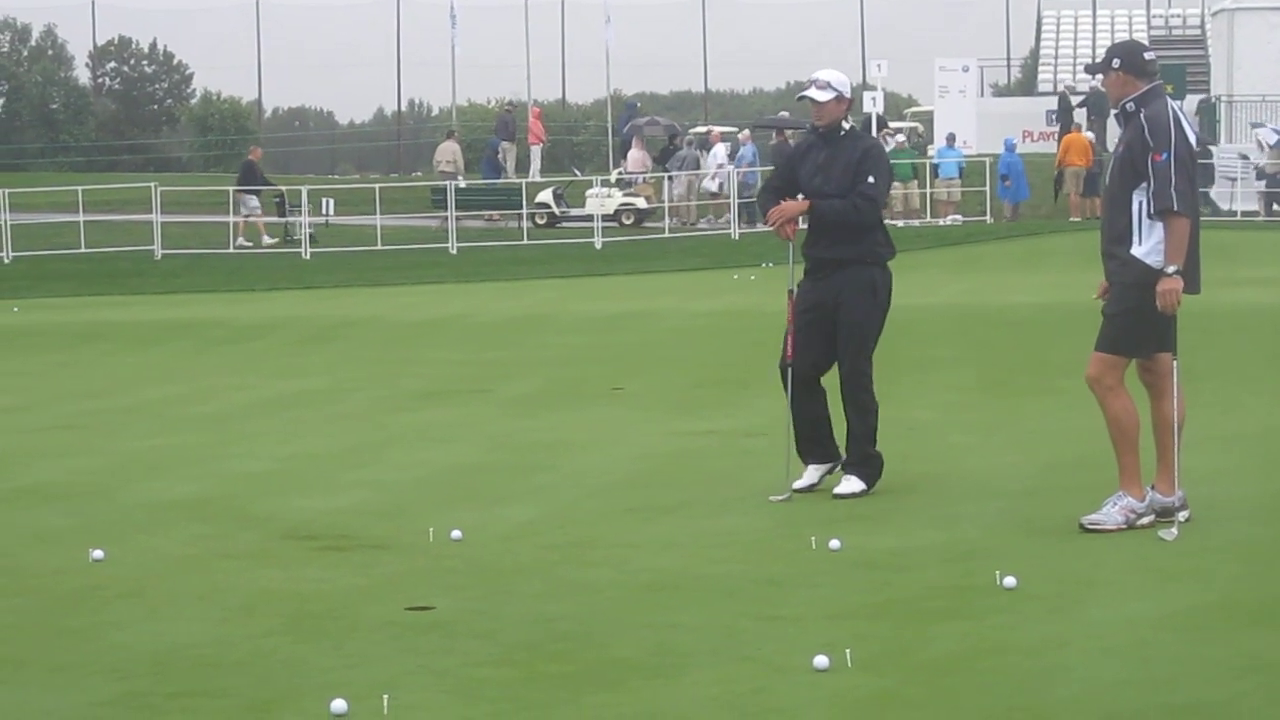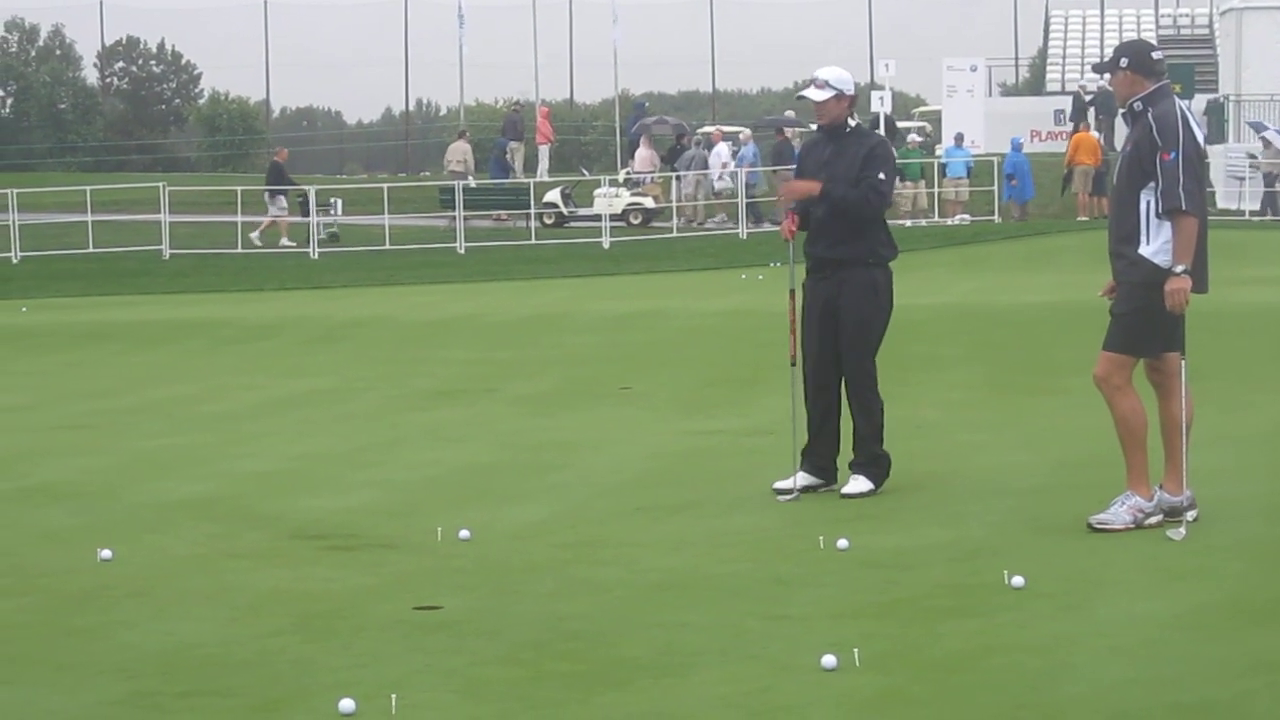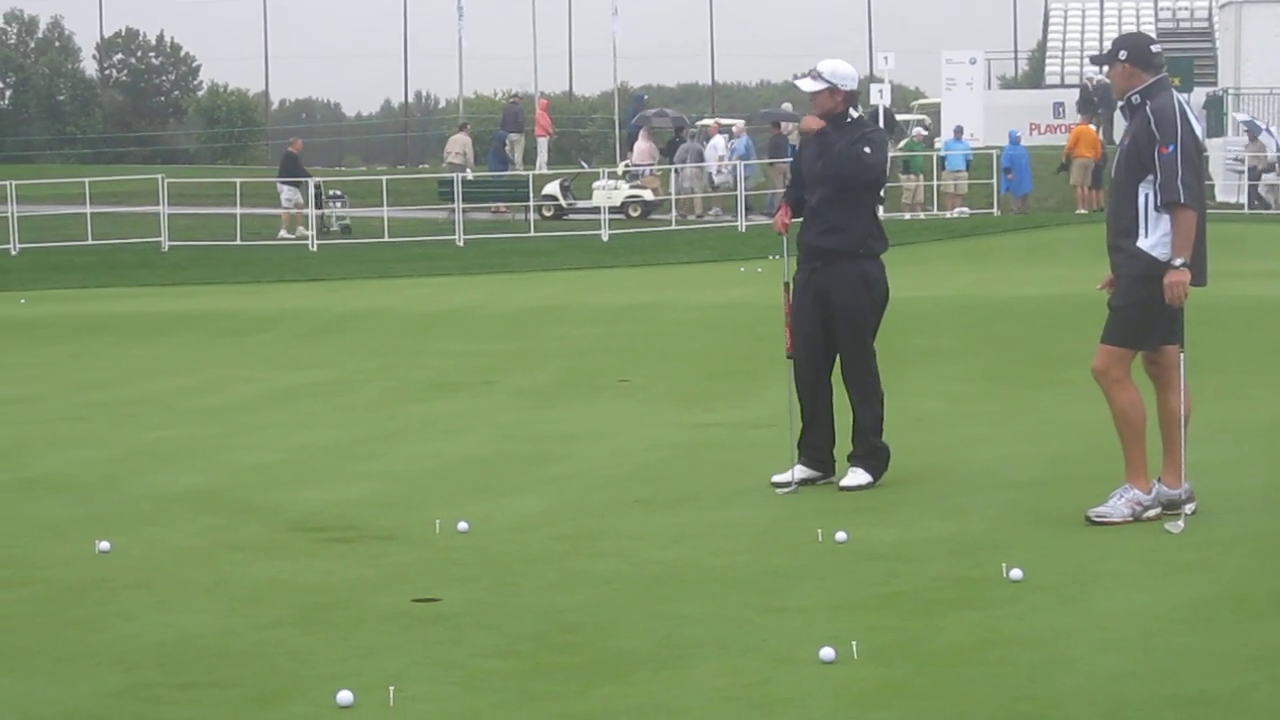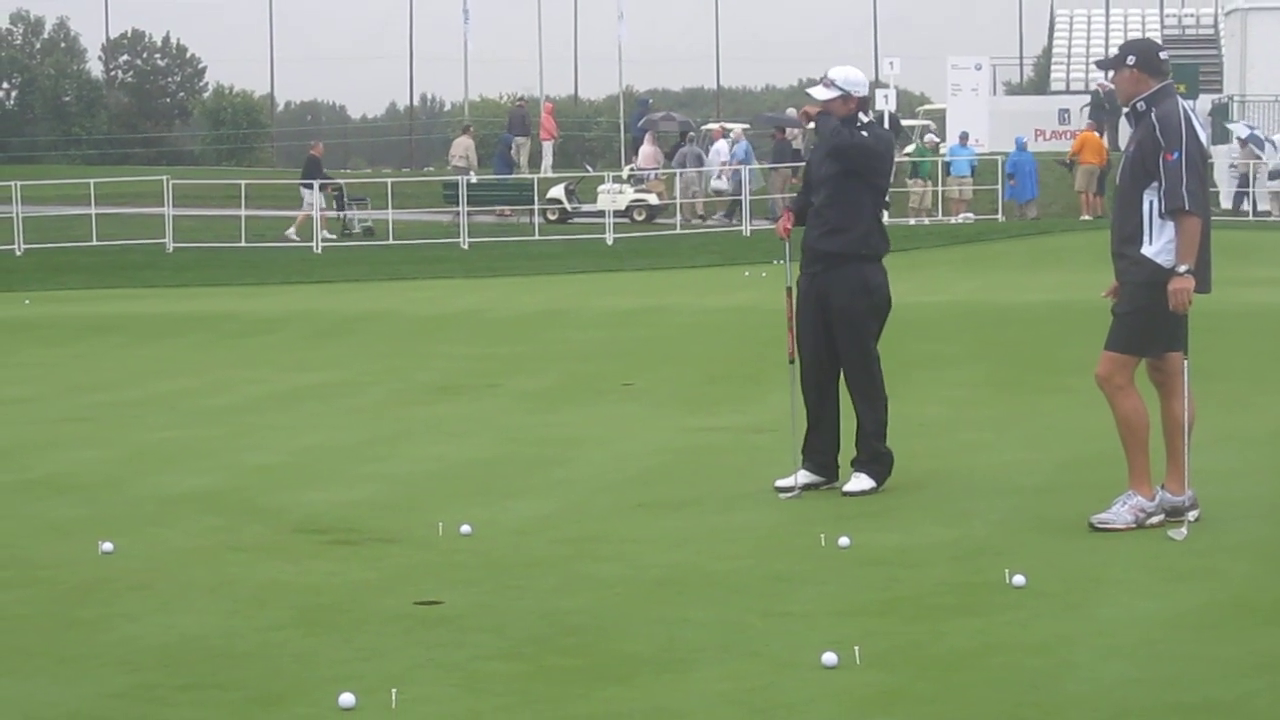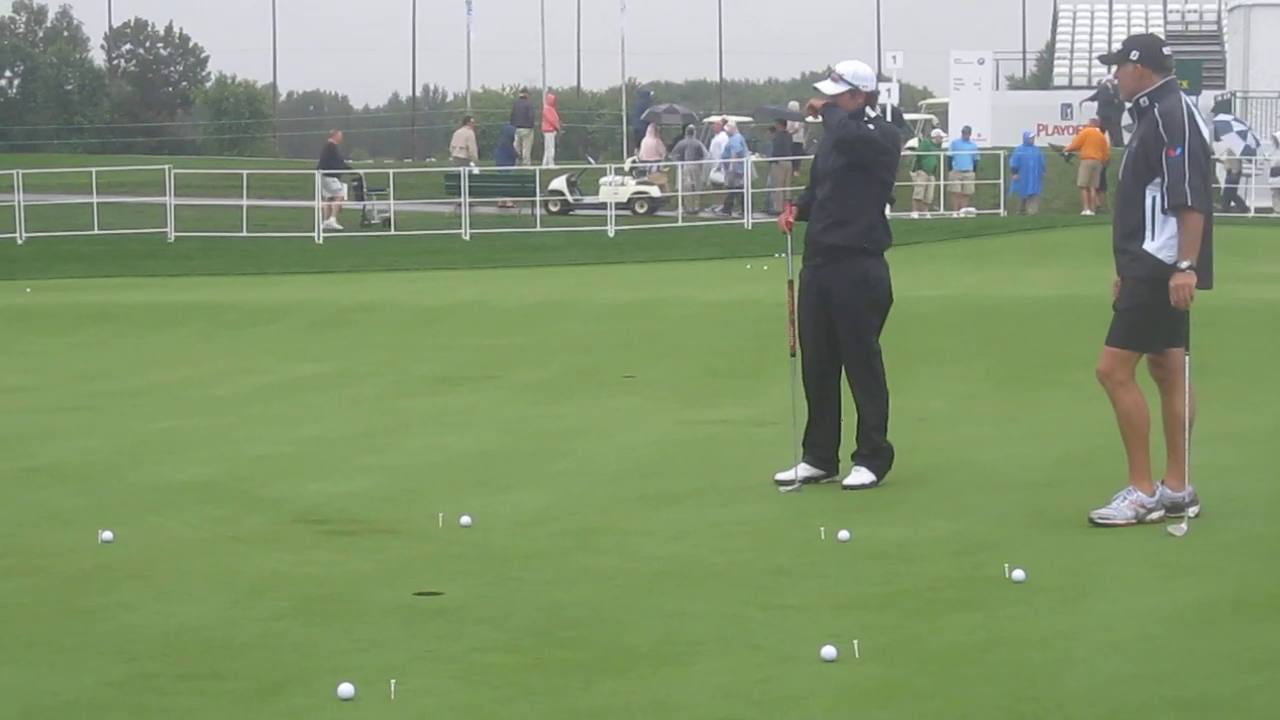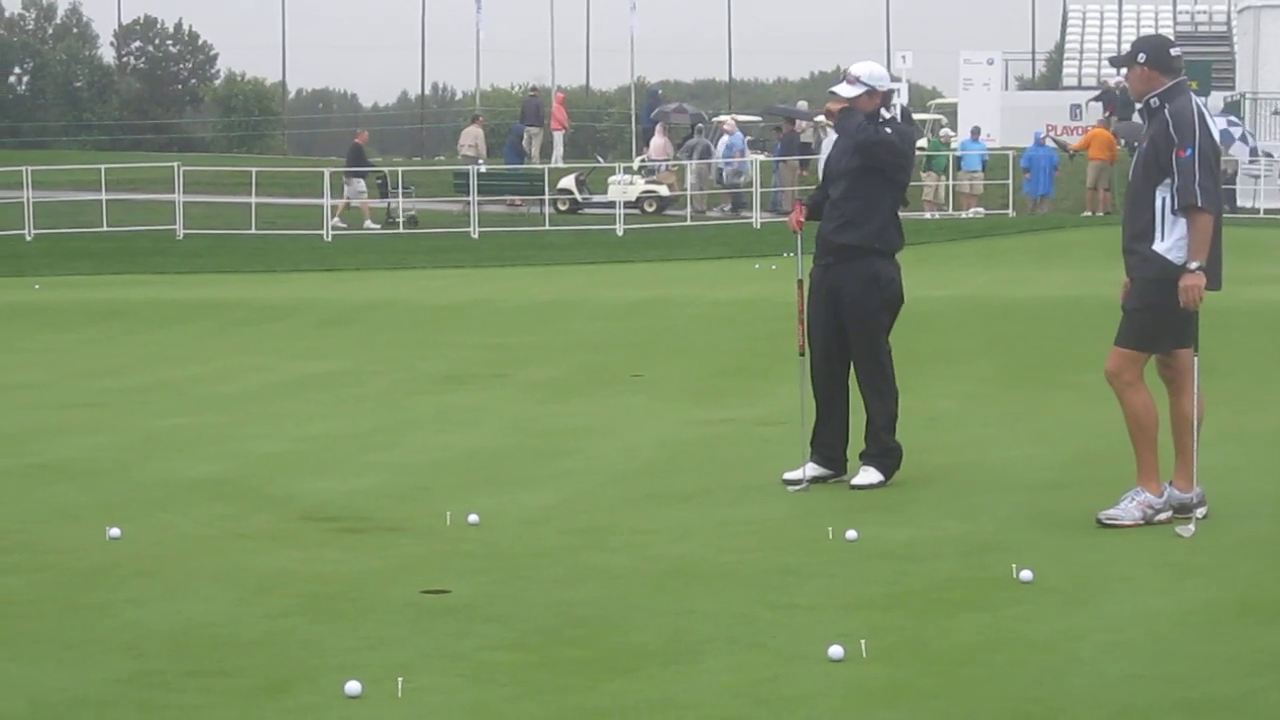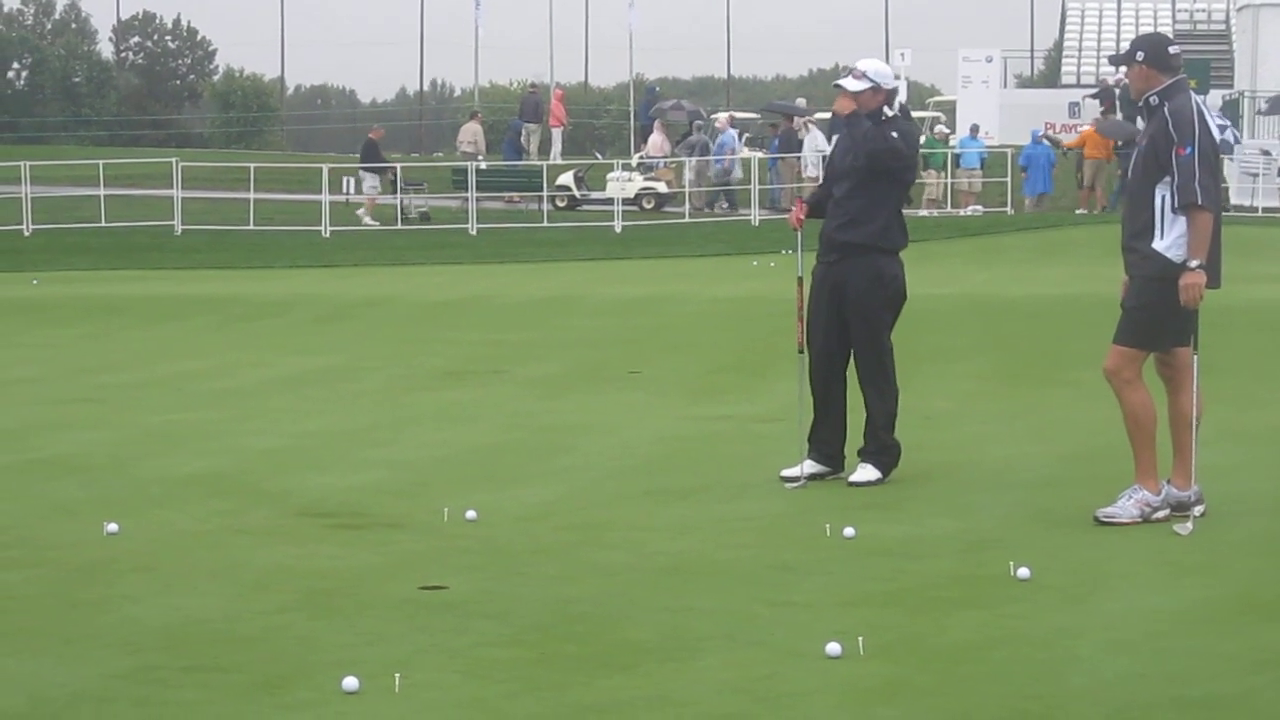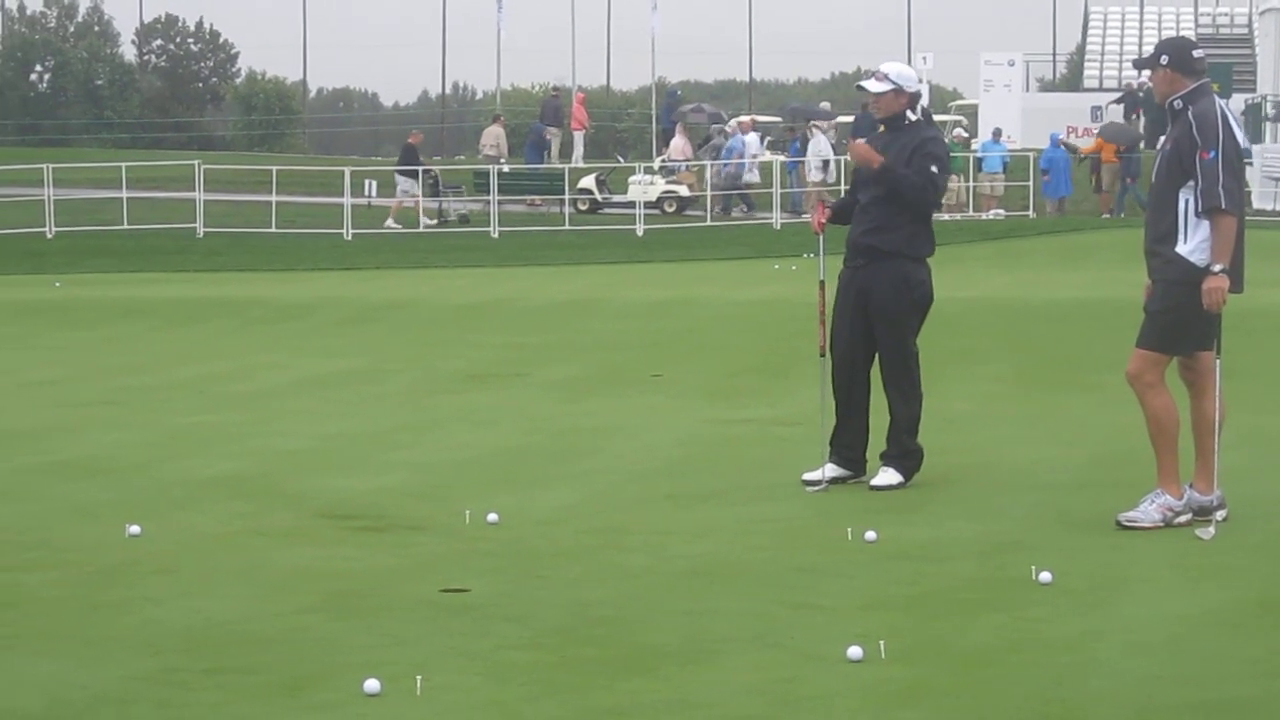
dt=0.3s
person 1, frame 1
left shoulder: (1158, 121)
right shoulder: (1144, 120)
left elbow: (1177, 203)
left wrist: (1173, 271)
right wrist: (1119, 271)
left hip: (1151, 272)
right hip: (1141, 271)
left knee: (1103, 375)
right knee: (1156, 376)
left ankle: (1134, 497)
right ankle: (1166, 494)
person 1, frame 2
left shoulder: (1166, 120)
right shoulder: (1150, 119)
left elbow: (1185, 202)
left wrist: (1181, 270)
right wrist: (1127, 269)
left hip: (1159, 272)
right hip: (1148, 270)
left knee: (1111, 374)
right knee: (1164, 376)
left ankle: (1142, 497)
right ankle: (1174, 494)
person 1, frame 3
left shoulder: (1164, 112)
right shoulder: (1148, 112)
left elbow: (1184, 195)
left wrist: (1180, 263)
right wrist: (1125, 264)
left hip: (1158, 265)
right hip: (1147, 264)
left knee: (1109, 368)
right knee: (1162, 369)
left ankle: (1141, 488)
right ankle: (1172, 486)
person 1, frame 4
left shoulder: (1169, 119)
right shoulder: (1153, 119)
left elbow: (1188, 202)
left wrist: (1184, 269)
right wrist: (1130, 271)
left hip: (1161, 272)
right hip: (1151, 271)
left knee: (1113, 374)
right knee: (1166, 376)
left ankle: (1144, 496)
right ankle: (1176, 494)
person 1, frame 5
left shoulder: (1172, 114)
right shoulder: (1156, 114)
left elbow: (1191, 198)
left wrist: (1186, 266)
right wrist: (1130, 269)
left hip: (1163, 268)
right hip: (1152, 266)
left knee: (1114, 369)
right knee: (1167, 373)
left ankle: (1144, 492)
right ankle: (1176, 490)
person 1, frame 6
left shoulder: (1182, 115)
right shoulder: (1165, 115)
left elbow: (1201, 198)
left wrist: (1196, 266)
right wrist: (1138, 269)
left hip: (1172, 269)
right hip: (1161, 268)
left knee: (1122, 370)
right knee: (1176, 374)
left ankle: (1151, 492)
right ankle: (1184, 491)
person 1, frame 7
left shoulder: (1183, 114)
right shoulder: (1165, 114)
left elbow: (1200, 196)
left wrist: (1196, 265)
right wrist: (1139, 268)
left hip: (1171, 267)
right hip: (1160, 266)
left knee: (1121, 368)
right knee: (1174, 371)
left ankle: (1149, 491)
right ankle: (1181, 489)
person 1, frame 8
left shoulder: (1206, 118)
right shoulder: (1189, 118)
left elbow: (1225, 200)
left wrist: (1220, 269)
right wrist: (1162, 271)
left hip: (1194, 271)
right hip: (1184, 270)
left knee: (1144, 372)
right knee: (1197, 376)
left ankle: (1172, 495)
right ankle: (1204, 493)
person 2, frame 1
left shoulder: (868, 150)
right shoulder: (804, 150)
left elbow: (865, 209)
right elbow: (771, 192)
left wrist: (808, 207)
right wrist: (781, 215)
left hip: (861, 274)
right hip: (818, 272)
left knee: (854, 373)
right knee: (796, 367)
left ankle: (862, 466)
right ankle: (820, 453)
person 2, frame 2
left shoulder: (873, 147)
right shoulder: (812, 148)
left elbow: (873, 203)
left wrist: (820, 190)
right wrist: (794, 218)
left hip: (863, 274)
right hip: (820, 272)
left knee: (859, 373)
right knee: (817, 375)
left ankle: (870, 467)
right ankle: (817, 466)
person 2, frame 3
left shoulder: (869, 136)
right shoulder: (811, 138)
left elbow: (855, 171)
left wrist: (823, 132)
right wrist: (787, 207)
left hip: (854, 266)
right hip: (813, 264)
left knee: (858, 365)
right knee: (808, 365)
left ankle: (869, 459)
right ankle: (815, 458)
person 2, frame 4
left shoulder: (876, 141)
right shoulder: (826, 141)
left elbow: (842, 145)
left wrist: (822, 117)
right wrist: (793, 214)
left hip: (856, 271)
right hip: (816, 268)
left knee: (861, 369)
right knee: (815, 370)
left ankle: (872, 464)
right ankle: (819, 463)
person 2, frame 5
left shoulder: (882, 136)
right shoulder: (833, 136)
left elbow: (849, 135)
left wrist: (827, 110)
right wrist: (797, 209)
left hip: (858, 266)
right hip: (819, 262)
left knee: (862, 363)
right knee: (817, 364)
left ankle: (873, 458)
right ankle: (819, 456)
person 2, frame 6
left shoulder: (897, 137)
right shoulder: (847, 136)
left elbow: (868, 141)
left wrist: (846, 114)
right wrist: (807, 208)
left hip: (870, 266)
right hip: (830, 262)
left knee: (872, 363)
right knee: (825, 363)
left ankle: (880, 457)
right ankle: (827, 456)
person 2, frame 7
left shoulder: (901, 132)
right shoulder: (850, 134)
left elbow: (879, 153)
left wrist: (852, 115)
right wrist: (809, 206)
left hip: (873, 264)
right hip: (833, 259)
left knee: (873, 361)
right knee: (824, 358)
left ankle: (879, 455)
right ankle: (824, 453)
person 2, frame 8
left shoulder: (927, 142)
right shoulder: (877, 139)
left elbow: (925, 196)
left wrist: (881, 164)
right wrist: (833, 212)
left hip: (900, 270)
right hip: (859, 264)
left knee: (898, 366)
right knee: (847, 361)
left ankle: (901, 459)
right ankle: (846, 457)
